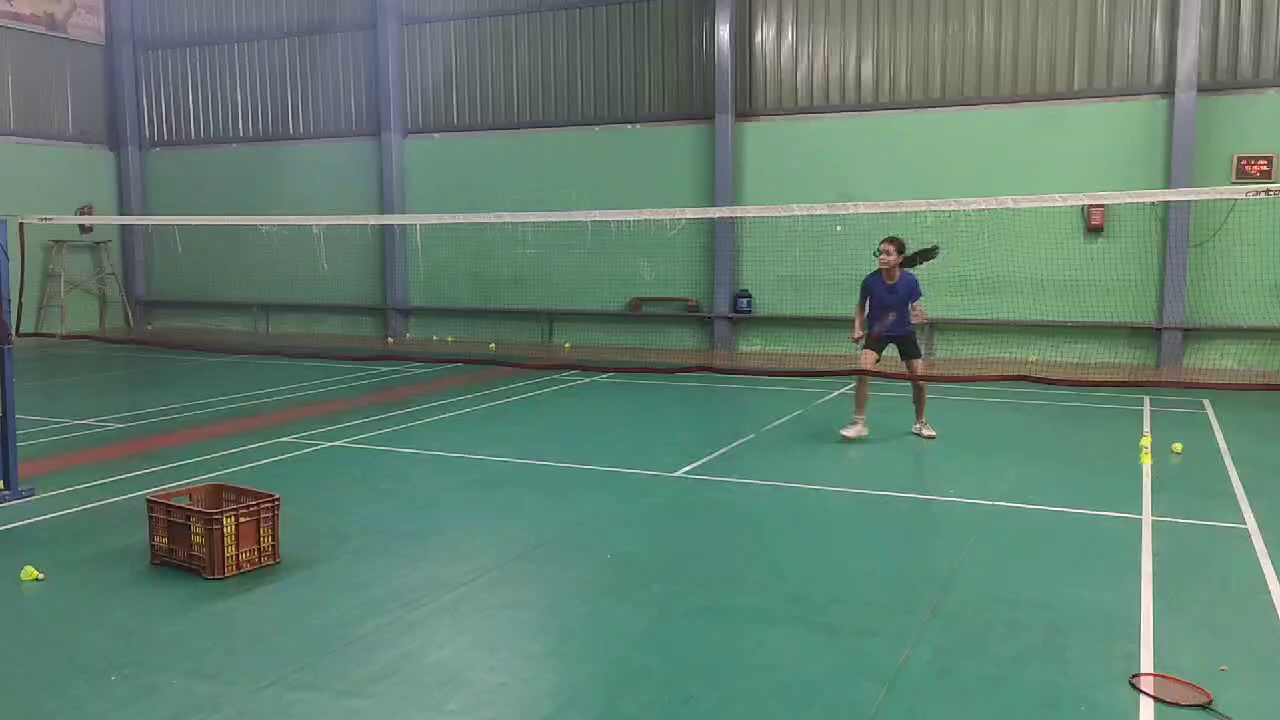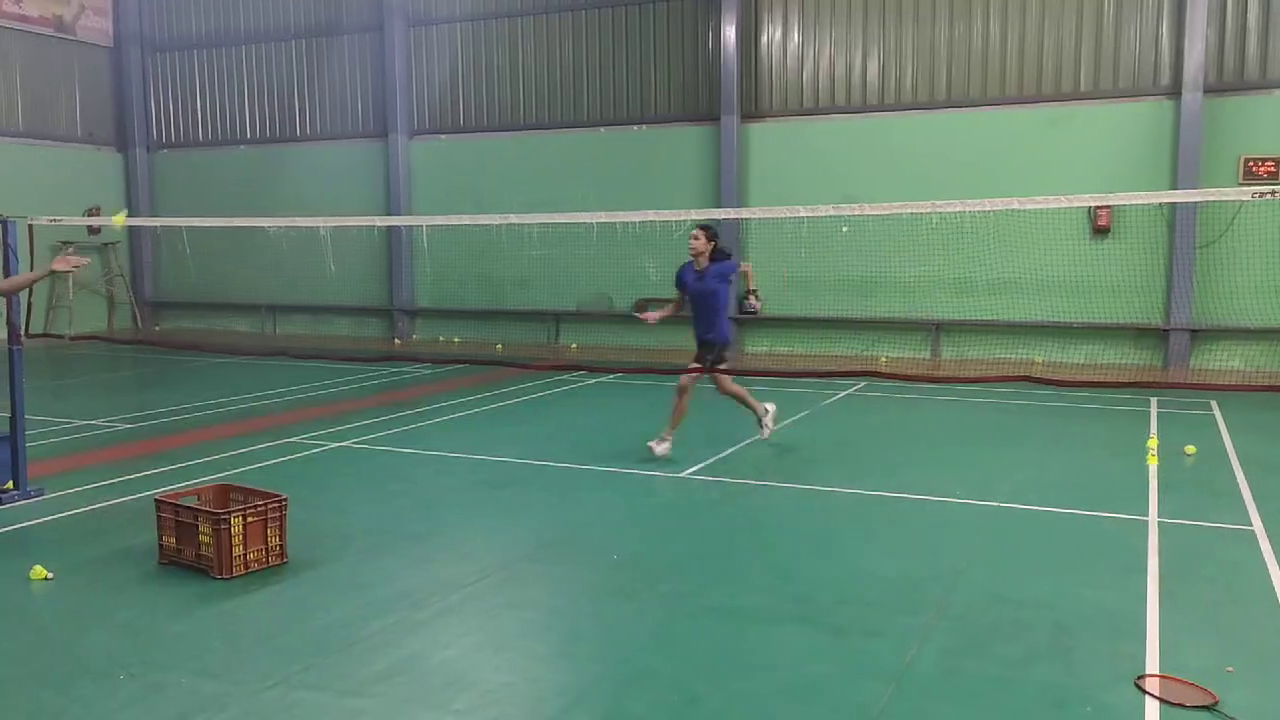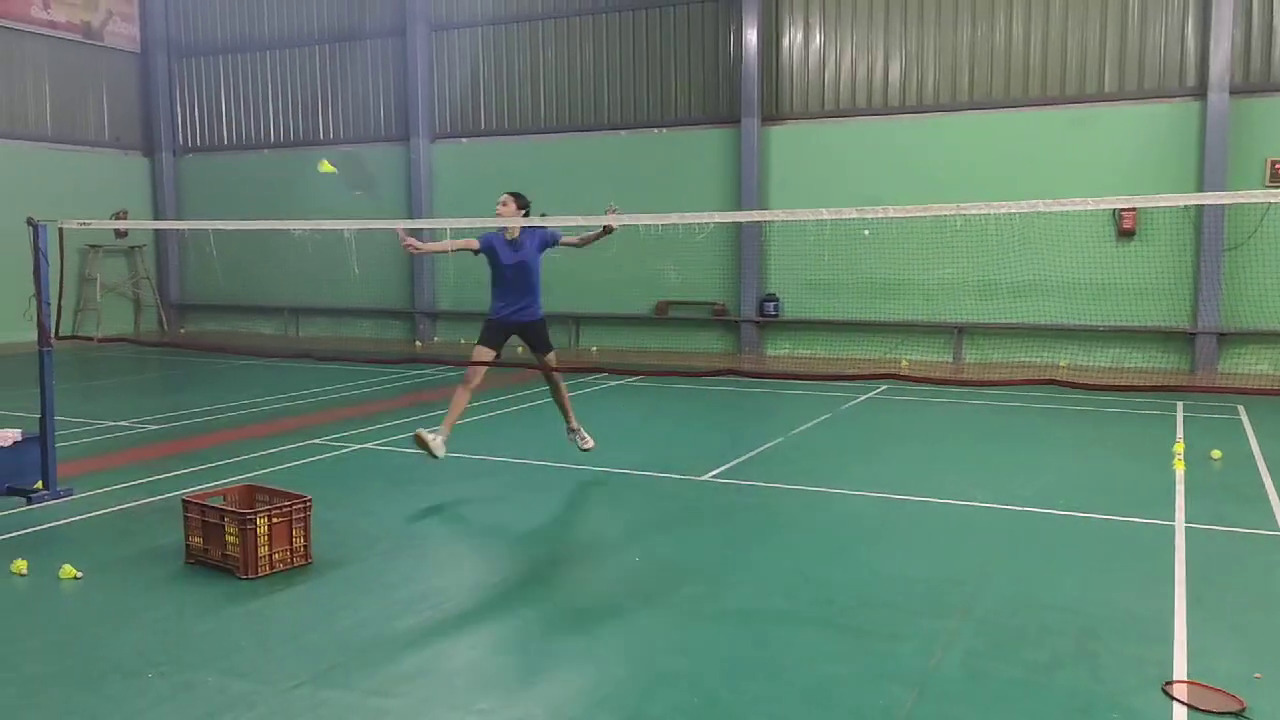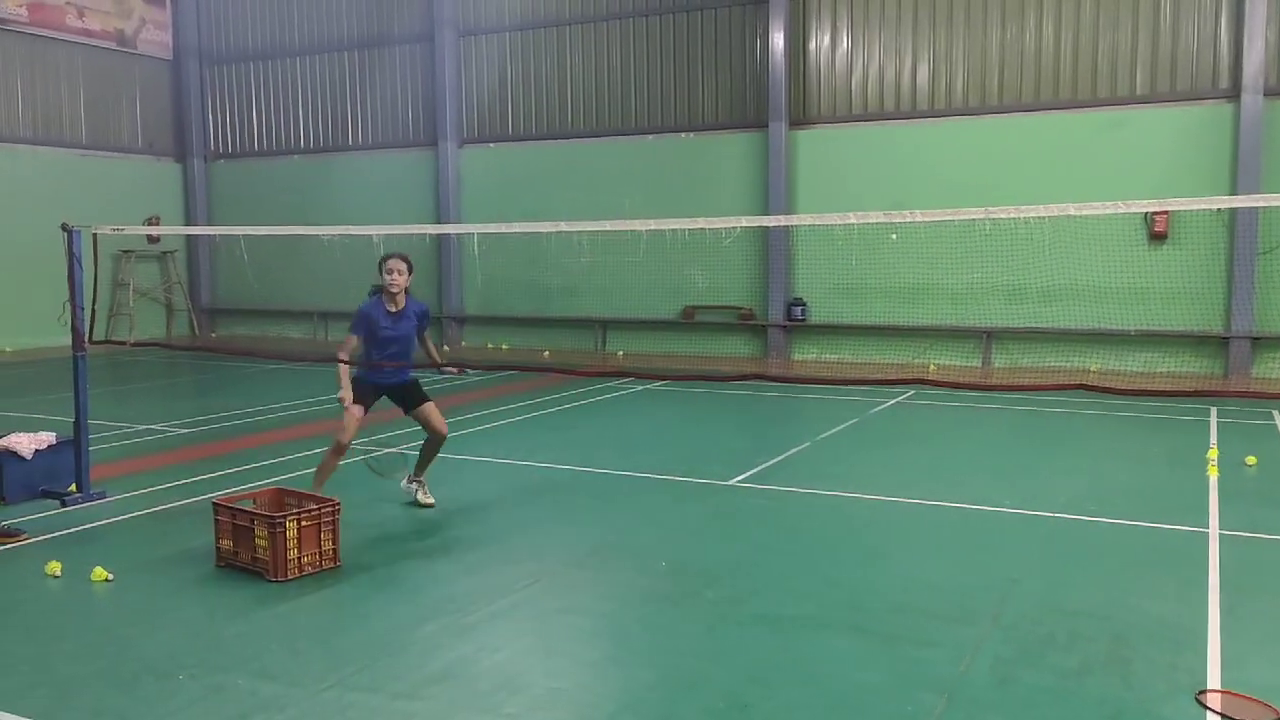
dt=0.5s
person 1, frame 1
left shoulder: (910, 280)
right shoulder: (871, 280)
left elbow: (918, 310)
right elbow: (861, 307)
left wrist: (918, 317)
right wrist: (858, 329)
left hip: (903, 332)
right hip: (878, 331)
left knee: (918, 379)
right knee: (863, 372)
left ankle: (920, 422)
right ankle: (859, 422)
person 1, frame 2
left shoulder: (723, 267)
right shoulder: (684, 272)
left elbow: (746, 268)
right elbow: (677, 305)
left wrist: (752, 294)
right wrist: (658, 315)
left hip: (718, 338)
right hip: (703, 337)
left knee: (684, 385)
right knee: (724, 387)
left ankle: (667, 438)
right ankle: (763, 410)
person 1, frame 3
left shoulder: (538, 236)
right shoulder: (491, 239)
left elbow: (578, 241)
right elbow: (457, 244)
left wrist: (603, 232)
right wrist: (421, 246)
left hip: (531, 318)
right hip: (499, 319)
left knee: (553, 377)
right knee: (471, 379)
left ankle: (573, 427)
right ankle: (439, 438)
person 1, frame 4
left shoulder: (419, 310)
right shoulder: (368, 311)
right elbow: (344, 353)
left wrist: (440, 366)
right wrist: (345, 386)
left hip: (403, 380)
right hip: (367, 381)
left knee: (440, 431)
right knee: (342, 441)
left ankle: (415, 480)
